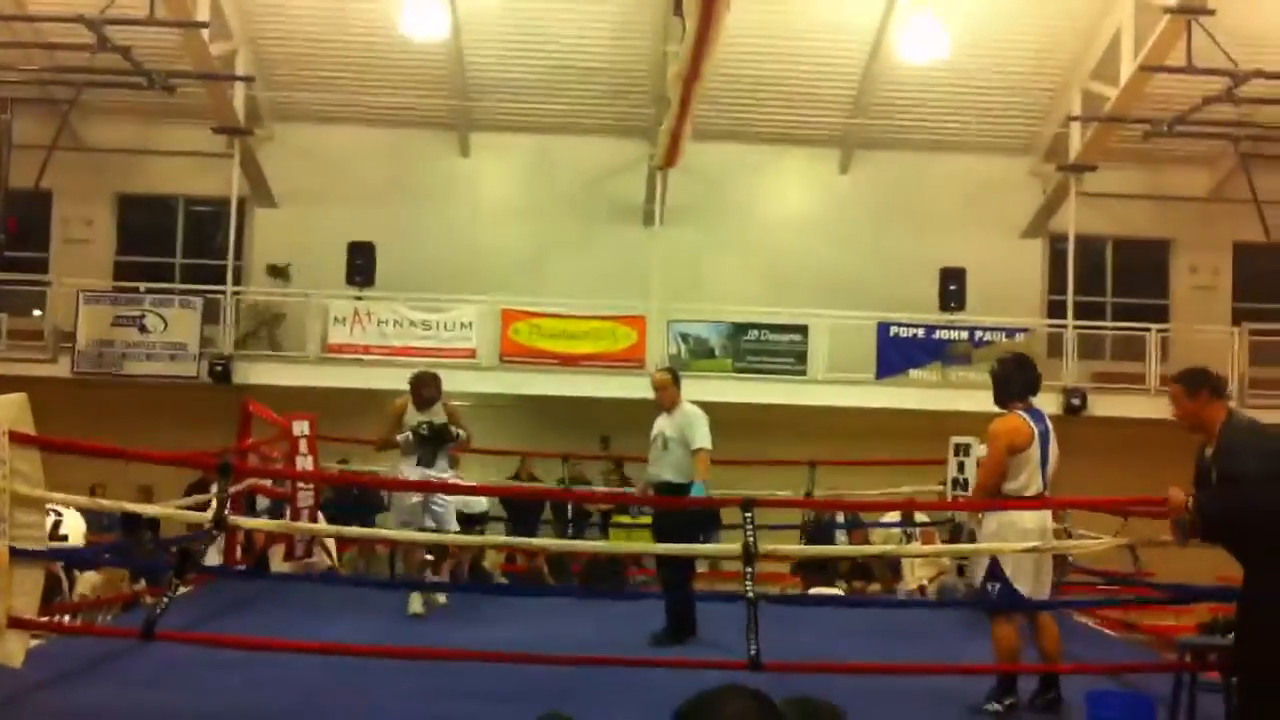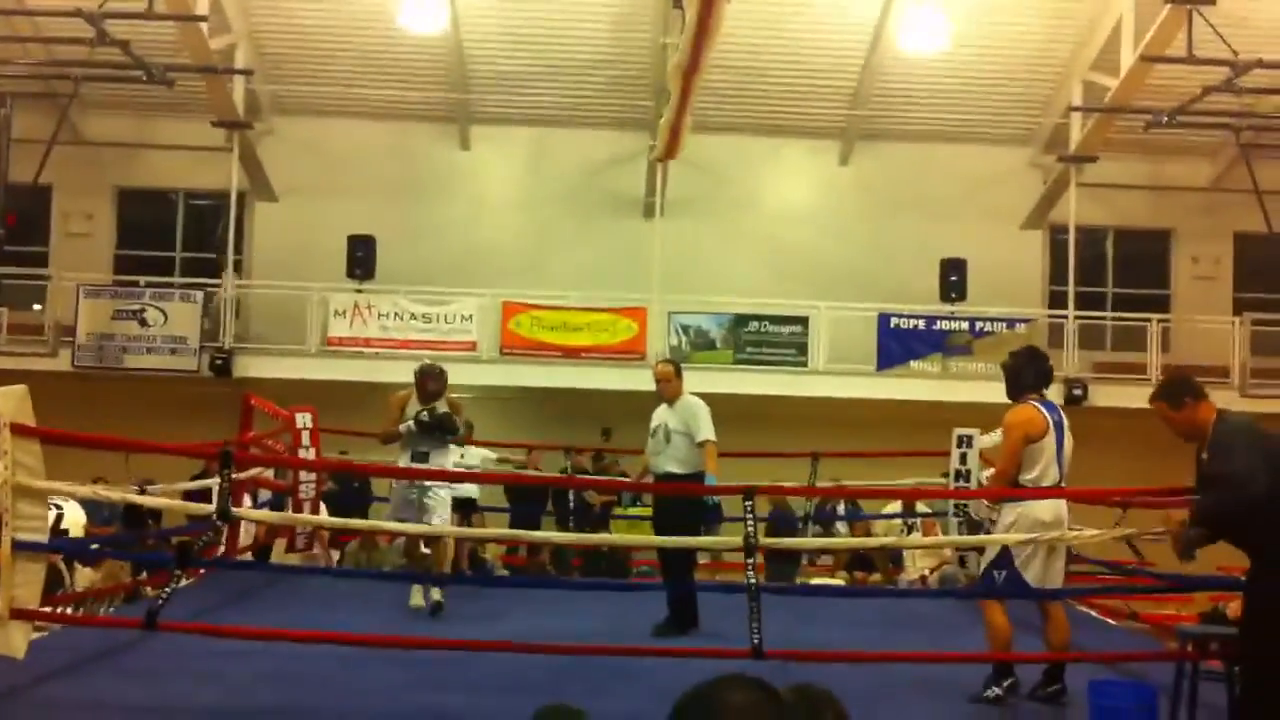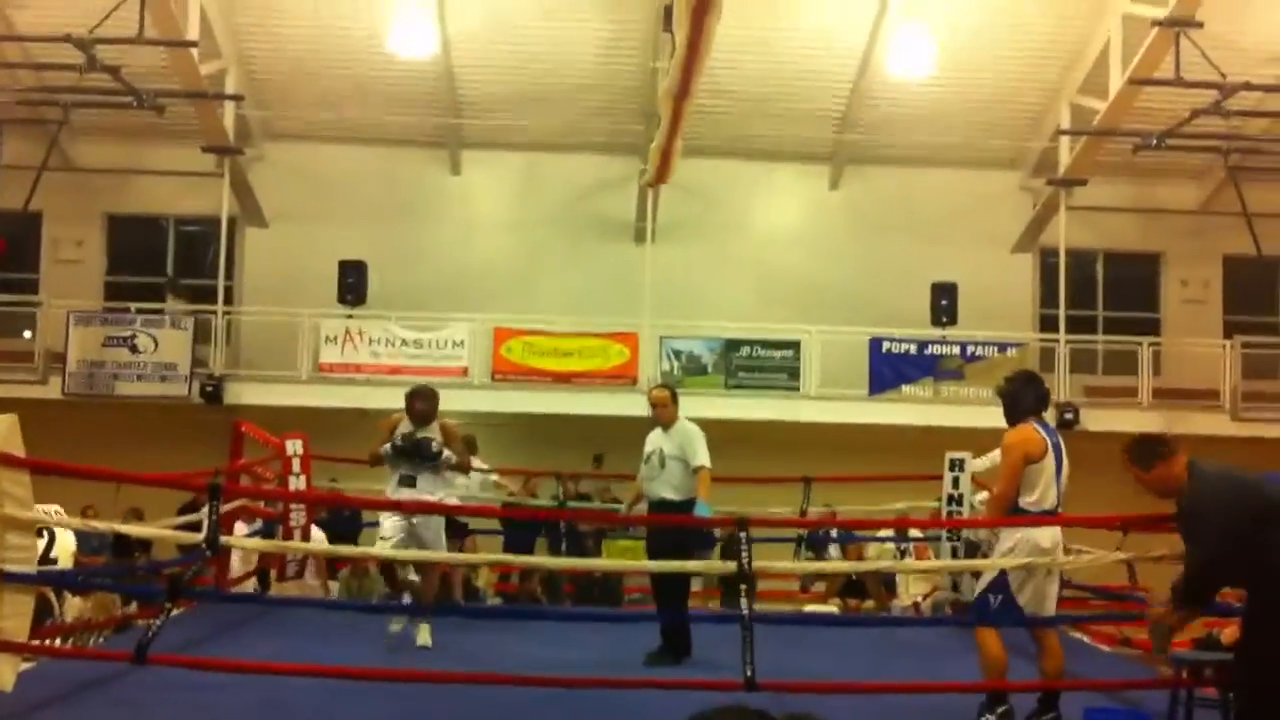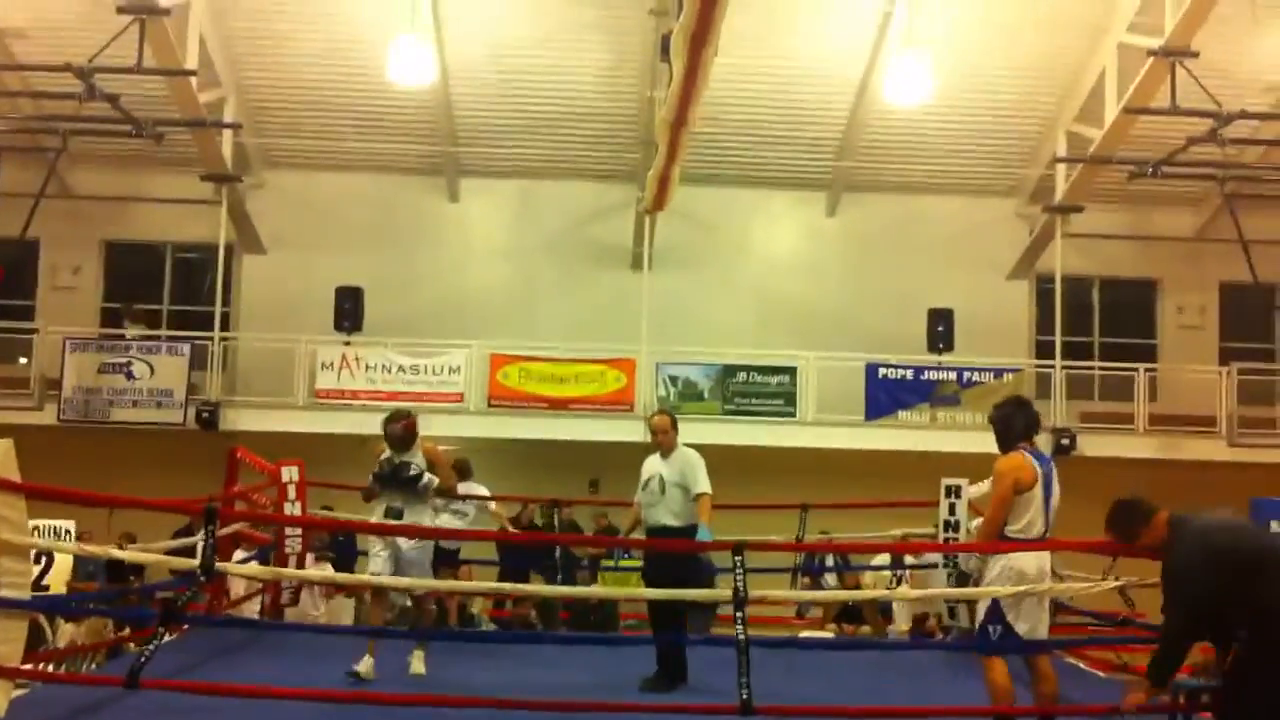
dt=0.3s
person 1, frame 1
left shoulder: (1005, 426)
right shoulder: (1045, 422)
left elbow: (987, 484)
left hip: (1009, 520)
right hip: (1040, 516)
left knee: (1001, 610)
right knee: (1038, 605)
left ankle: (1006, 692)
right ankle: (1049, 687)
person 1, frame 2
left shoulder: (1019, 416)
right shoulder: (1058, 414)
left elbow: (1004, 474)
right elbow: (1046, 466)
left hip: (1025, 510)
right hip: (1055, 507)
left knee: (991, 592)
right knee: (1050, 596)
left ankle: (1003, 676)
right ankle: (1055, 679)
person 1, frame 3
left shoulder: (1018, 437)
right shoulder: (1053, 437)
left elbow: (1004, 495)
right elbow: (1042, 491)
left hip: (1022, 534)
right hip: (1050, 532)
left knee: (984, 619)
right knee: (1043, 624)
person 1, frame 4
left shoulder: (1009, 464)
right shoulder: (1047, 464)
left elbow: (993, 522)
right elbow: (1034, 517)
left wrist: (972, 561)
left hip: (1009, 561)
right hip: (1038, 558)
left knee: (992, 651)
right knee: (1036, 649)
person 2, frame 1
left shoulder: (1246, 437)
right shoulder: (1211, 447)
left elbow: (1251, 501)
left wrist: (1191, 504)
right wrist: (1192, 522)
right knee: (1251, 659)
person 2, frame 2
left shoulder: (1237, 436)
right shoulder: (1212, 443)
left elbow: (1246, 496)
right elbow: (1224, 505)
left wrist: (1191, 514)
right wrist: (1193, 534)
person 2, frame 3
left shoulder: (1209, 491)
right shoulder: (1201, 486)
left elbow: (1211, 559)
right elbow: (1207, 559)
left wrist: (1174, 605)
right wrist: (1186, 606)
left knee: (1256, 680)
right knee: (1252, 677)
person 2, frame 4
left shoulder: (1187, 551)
right shoulder: (1192, 533)
left elbow: (1180, 625)
right elbow: (1214, 604)
right wrist: (1224, 649)
right knee: (1238, 700)
person 3, frame 1
left shoulder: (691, 415)
right shoulder: (660, 420)
left elbow: (702, 451)
left wrist: (699, 485)
right wrist: (641, 493)
left hip: (684, 496)
right hip: (664, 496)
left knee: (679, 565)
right knee: (666, 564)
left ankle: (679, 629)
right ankle: (680, 625)
person 3, frame 2
left shoulder: (694, 406)
right shoulder: (659, 412)
left elbow: (708, 443)
left wrist: (710, 476)
left hip: (686, 487)
right hip: (664, 487)
left knee: (680, 556)
right knee: (667, 555)
left ankle: (681, 619)
right ankle: (683, 616)
person 3, frame 3
left shoulder: (689, 432)
right shoulder: (652, 437)
left elbow: (702, 469)
left wrist: (702, 502)
right wrist: (627, 508)
left hip: (681, 513)
right hip: (657, 513)
left knee: (674, 584)
right knee: (661, 583)
left ankle: (674, 648)
right ankle: (676, 644)
person 3, frame 4
left shoulder: (689, 458)
right shoulder: (649, 463)
left elbow: (703, 495)
right elbow: (640, 504)
left wrist: (703, 528)
right wrist: (623, 535)
left hip: (680, 540)
right hip: (654, 540)
left knee: (672, 610)
right knee: (657, 609)
left ankle: (670, 673)
right ankle: (672, 670)
person 4, frame 1
left shoulder: (447, 409)
right shoulder: (400, 407)
left elbow: (466, 439)
right elbow: (380, 443)
left wrist: (454, 434)
right wrist: (410, 436)
left hip: (440, 475)
right hip: (410, 474)
left knee: (448, 533)
left ankle: (433, 574)
right ankle: (415, 591)
person 4, frame 2
left shoulder: (451, 404)
right shoulder: (402, 399)
left elbow: (463, 436)
right elbow: (384, 436)
left wrist: (455, 429)
right wrist: (413, 425)
left hip: (438, 470)
right hip: (408, 468)
left knee: (438, 530)
left ankle: (435, 588)
right ankle: (417, 584)
person 4, frame 3
left shoulder: (446, 428)
right shoulder: (395, 422)
left elbow: (466, 465)
right elbow: (372, 459)
left wrist: (443, 454)
right wrist: (391, 448)
left hip: (430, 498)
right hip: (397, 494)
left knee: (429, 562)
left ankle: (424, 623)
right ankle: (402, 595)
person 4, frame 4
left shoulder: (430, 452)
right shoulder: (383, 453)
left elbow: (451, 488)
right elbow: (366, 496)
left wrist: (422, 478)
right wrist: (376, 478)
left hip: (416, 528)
right hip: (382, 526)
left knee: (420, 594)
right knee: (377, 591)
left ankle: (418, 652)
right ankle: (368, 659)
